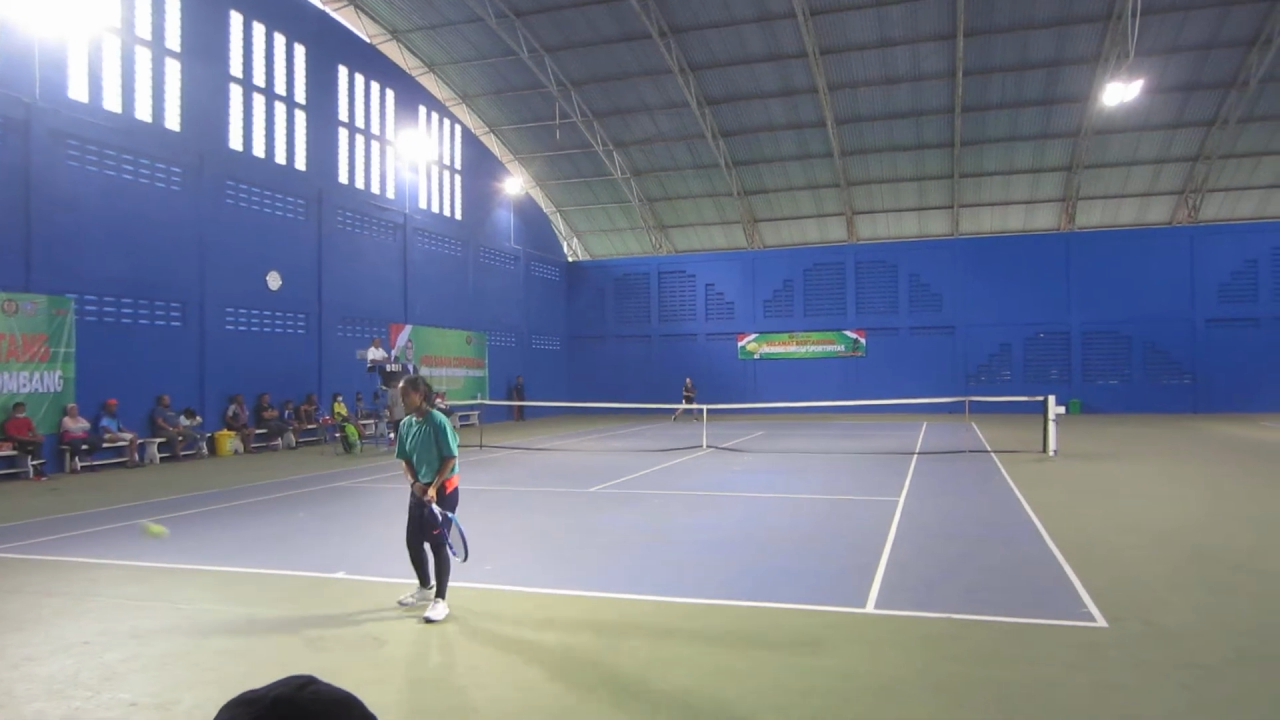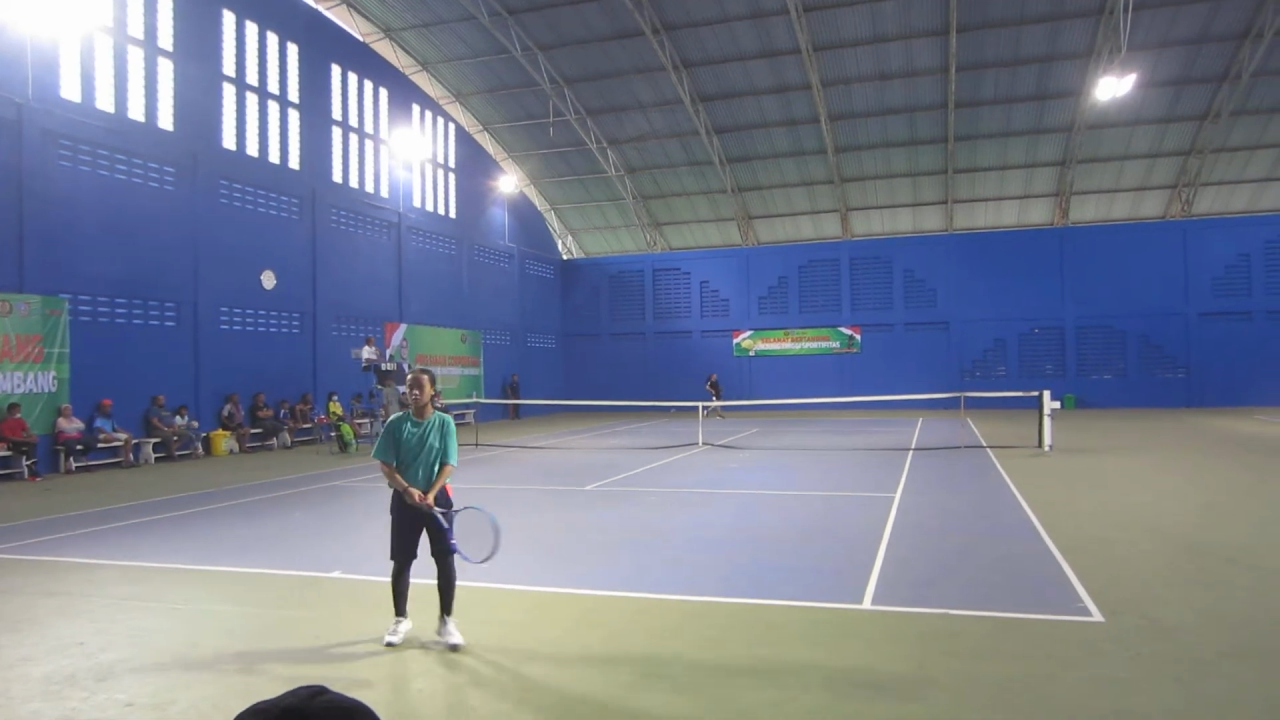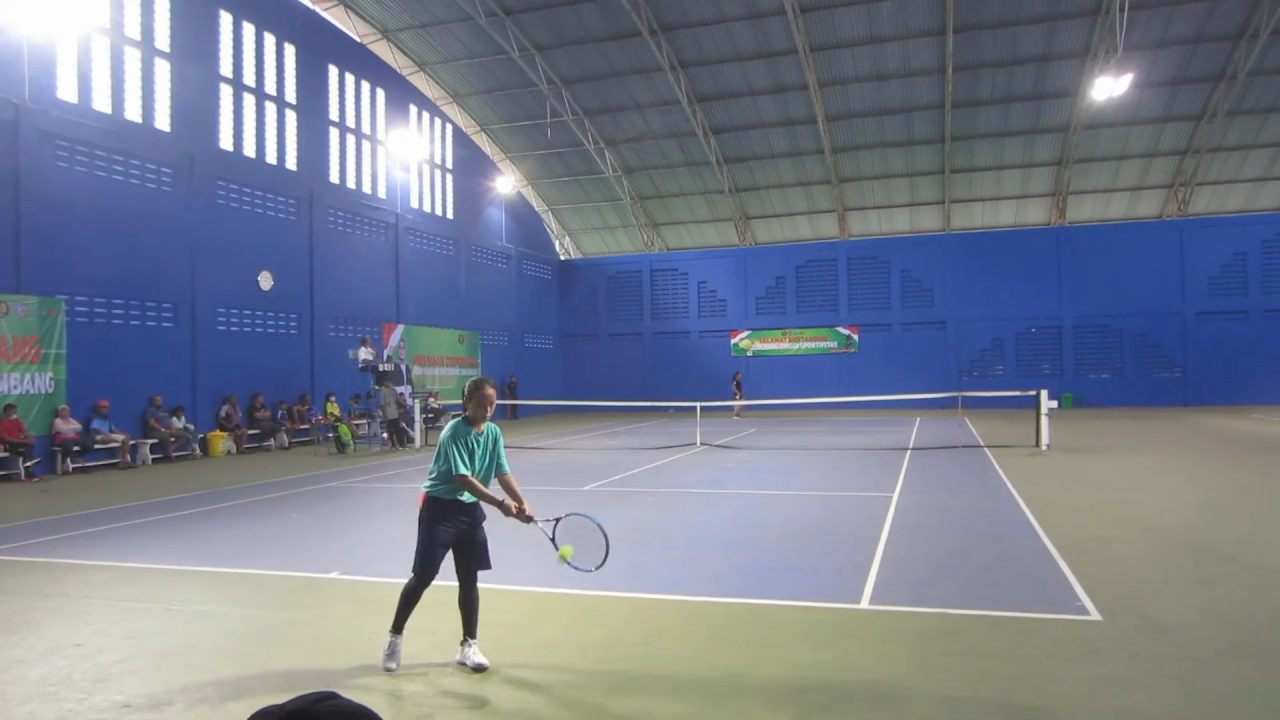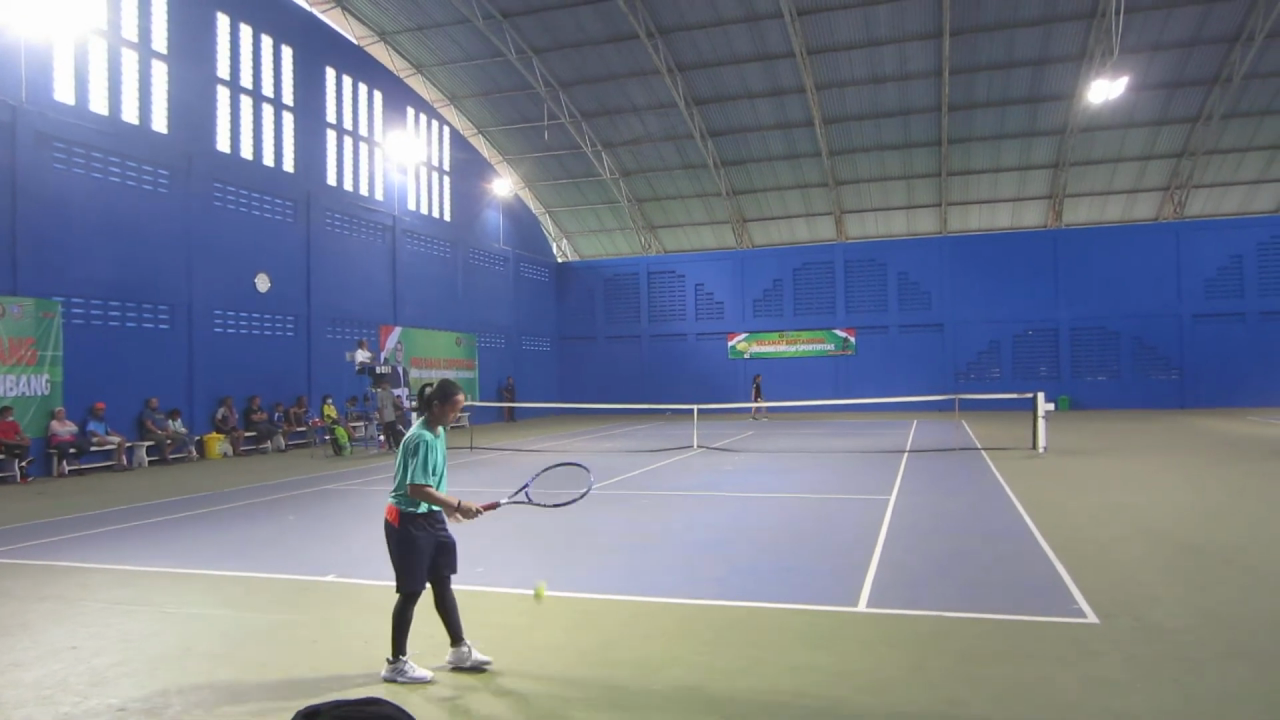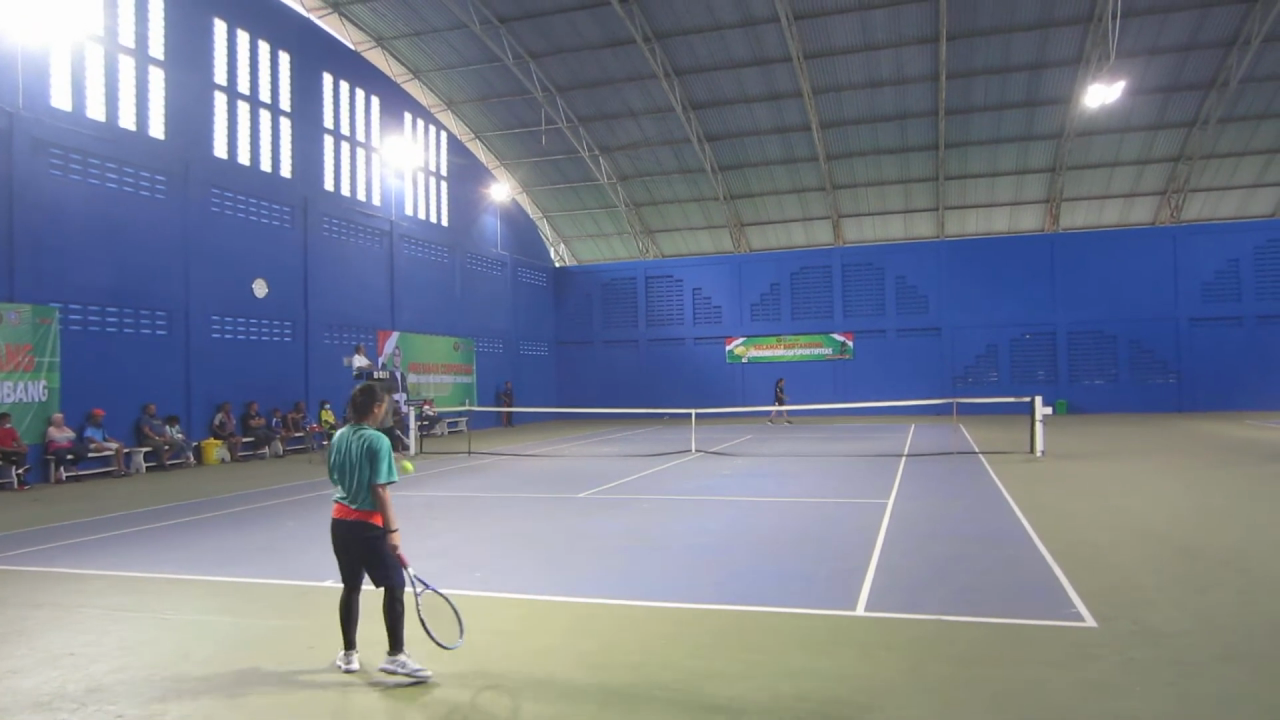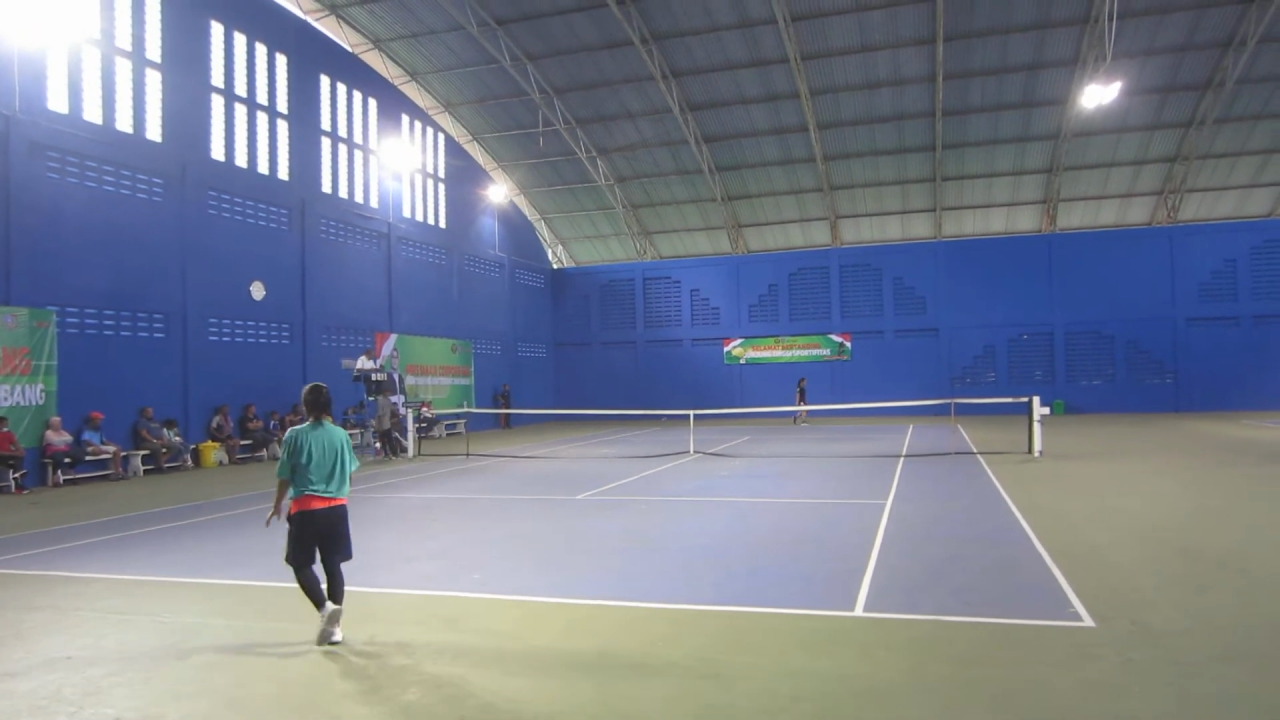
dt=0.7s
person 1, frame 1
left shoulder: (438, 421)
right shoulder: (405, 425)
left elbow: (451, 458)
right elbow: (406, 460)
left wrist: (434, 487)
right wrist: (415, 483)
left hip: (443, 489)
right hip: (419, 490)
left knee: (438, 544)
right knee: (412, 541)
left ankle: (440, 601)
right ankle: (425, 587)
person 1, frame 2
left shoulder: (444, 423)
right shoulder: (396, 423)
left elbow: (448, 465)
right elbow: (385, 464)
left wrist: (431, 494)
right wrist: (407, 489)
left hip: (437, 497)
right hip: (404, 499)
left knee: (445, 559)
right knee: (402, 561)
left ankle: (446, 620)
right ankle: (401, 619)
person 1, frame 3
left shoulder: (494, 433)
right shoulder: (454, 433)
left elbow: (503, 473)
right elbow: (464, 479)
left wrist: (522, 503)
right wrist: (499, 502)
left hip: (470, 510)
right hip: (440, 508)
left knee: (469, 579)
right knee: (423, 576)
left ankle: (468, 645)
right ankle: (396, 635)
person 1, frame 4
left shoulder: (437, 432)
right shoulder: (421, 439)
right elbow: (417, 489)
left wrist: (451, 507)
right wrist: (457, 505)
left hip: (430, 518)
right hip: (408, 522)
left knee: (442, 583)
right knee: (411, 592)
left ankle: (459, 648)
right ankle: (396, 663)
person 1, frame 5
left shoulder: (339, 437)
right shoulder: (377, 441)
right elbow: (380, 490)
right wrist: (392, 530)
left hip: (340, 521)
right hip: (368, 522)
left knee: (351, 587)
right knee: (394, 586)
left ankle: (349, 654)
right ankle: (396, 656)
person 1, frame 6
left shoulder: (295, 435)
right shoulder: (341, 435)
left elbow: (285, 478)
right elbow: (348, 475)
left wrist: (277, 505)
left hip: (306, 509)
right hip: (336, 508)
left knee: (301, 565)
right knee: (333, 566)
left ankle: (326, 608)
right ankle: (333, 625)
